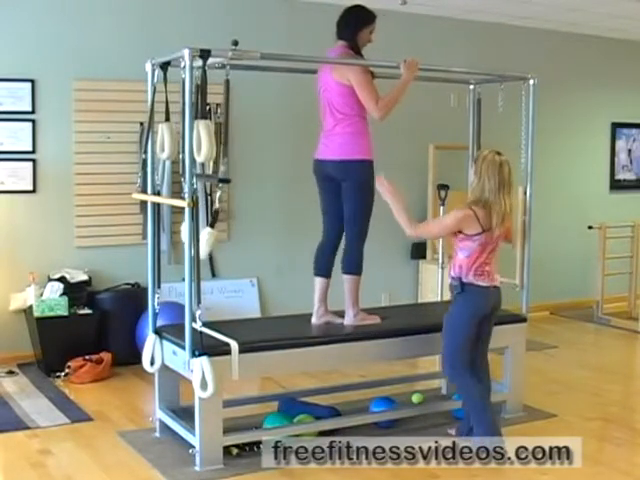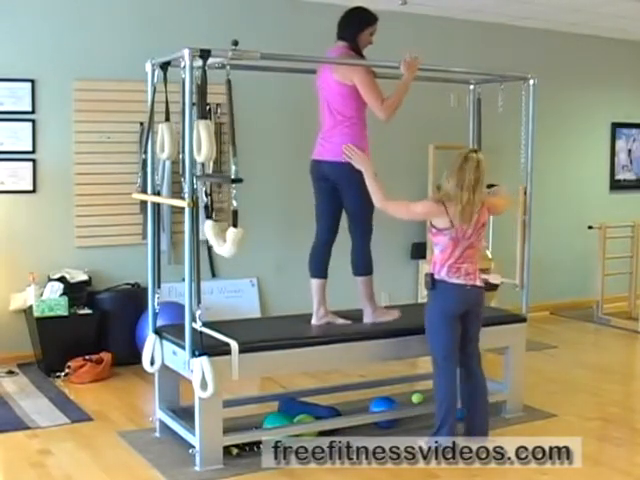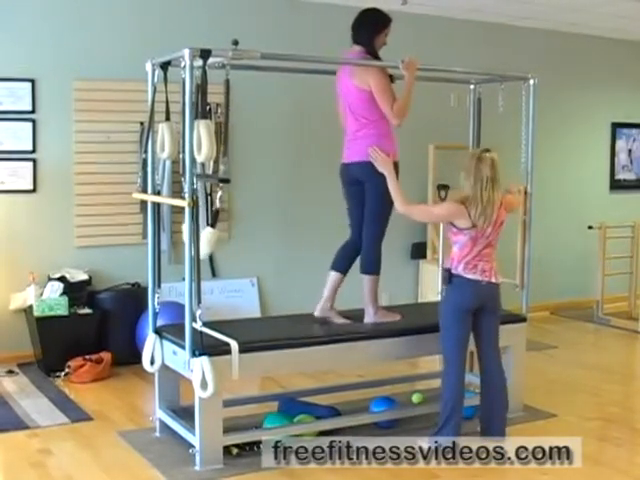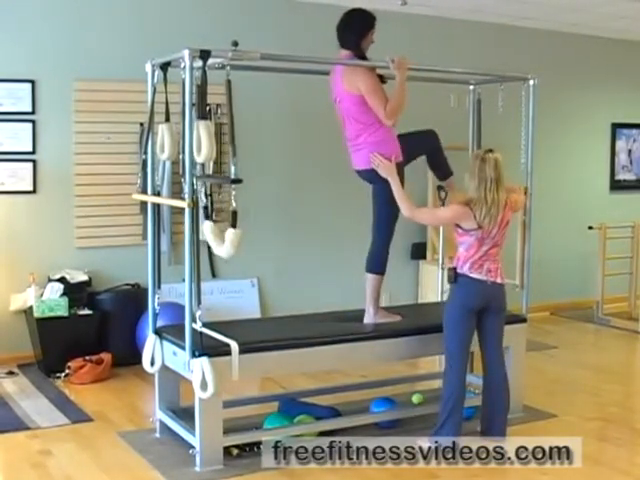
dt=0.7s
person 1, frame 1
left shoulder: (327, 64)
right shoulder: (352, 63)
right elbow: (378, 110)
right wrist: (406, 79)
left hip: (325, 160)
right hip: (352, 160)
left knee: (332, 234)
right knee: (355, 235)
left ankle: (320, 310)
right ankle: (353, 312)
person 1, frame 2
left shoulder: (325, 66)
right shoulder: (354, 65)
right elbow: (384, 111)
right wrist: (407, 77)
left hip: (322, 160)
right hip: (347, 160)
left knee: (324, 235)
right knee: (361, 235)
left ankle: (319, 310)
right ankle: (370, 310)
person 1, frame 3
left shoulder: (343, 70)
right shoulder: (372, 70)
right elbow: (396, 117)
right wrist: (410, 79)
left hip: (350, 163)
right hip: (376, 161)
left knee: (359, 235)
right knee: (373, 235)
left ankle: (326, 303)
right ankle: (372, 310)
person 1, frame 4
left shoulder: (337, 72)
right shoulder: (360, 72)
right elbow: (389, 118)
right wrist: (401, 78)
left hip: (363, 160)
right hip: (382, 160)
left knee: (429, 138)
right knee: (382, 235)
left ankle: (454, 192)
right ankle: (372, 311)
person 2, frame 1
left shoulder: (466, 215)
right shoulder: (502, 214)
left elbow: (413, 230)
right elbow: (509, 239)
left wrist: (390, 196)
left hip: (469, 294)
right hip: (491, 293)
left knee: (455, 366)
right knee: (476, 362)
left ankle: (487, 434)
right ankle: (473, 430)
person 2, frame 2
left shoulder: (437, 208)
right shoulder: (484, 207)
left elbow: (383, 204)
right elbow: (504, 201)
left wrist: (366, 169)
right wrist: (498, 191)
left hip: (446, 292)
right hip: (474, 291)
left knee: (445, 367)
right knee: (471, 363)
left ankle: (444, 440)
right ankle: (478, 432)
person 2, frame 3
left shoulder: (458, 209)
right shoulder: (501, 206)
left elbow: (405, 208)
right elbow: (517, 197)
left wrist: (388, 173)
right wrist: (515, 190)
left hip: (461, 288)
right hip: (490, 289)
left knee: (454, 365)
right knee: (491, 361)
left ankle: (447, 437)
right ankle: (495, 432)
person 2, frame 4
left shoulder: (464, 211)
right shoulder: (507, 206)
left elbow: (411, 212)
right elbow: (519, 195)
left wrist: (392, 177)
right wrist: (506, 187)
left hip: (466, 288)
right hip: (495, 289)
left knee: (455, 365)
right knee: (494, 361)
left ankle: (446, 437)
right ankle: (495, 432)
